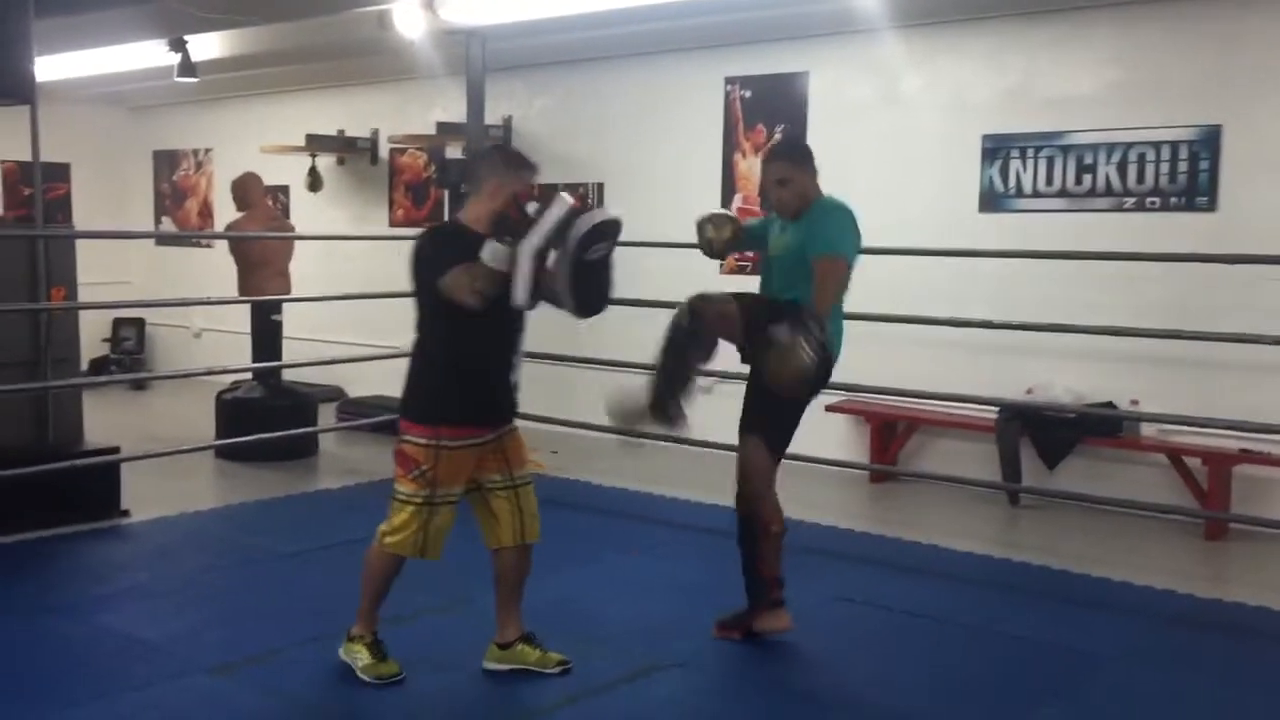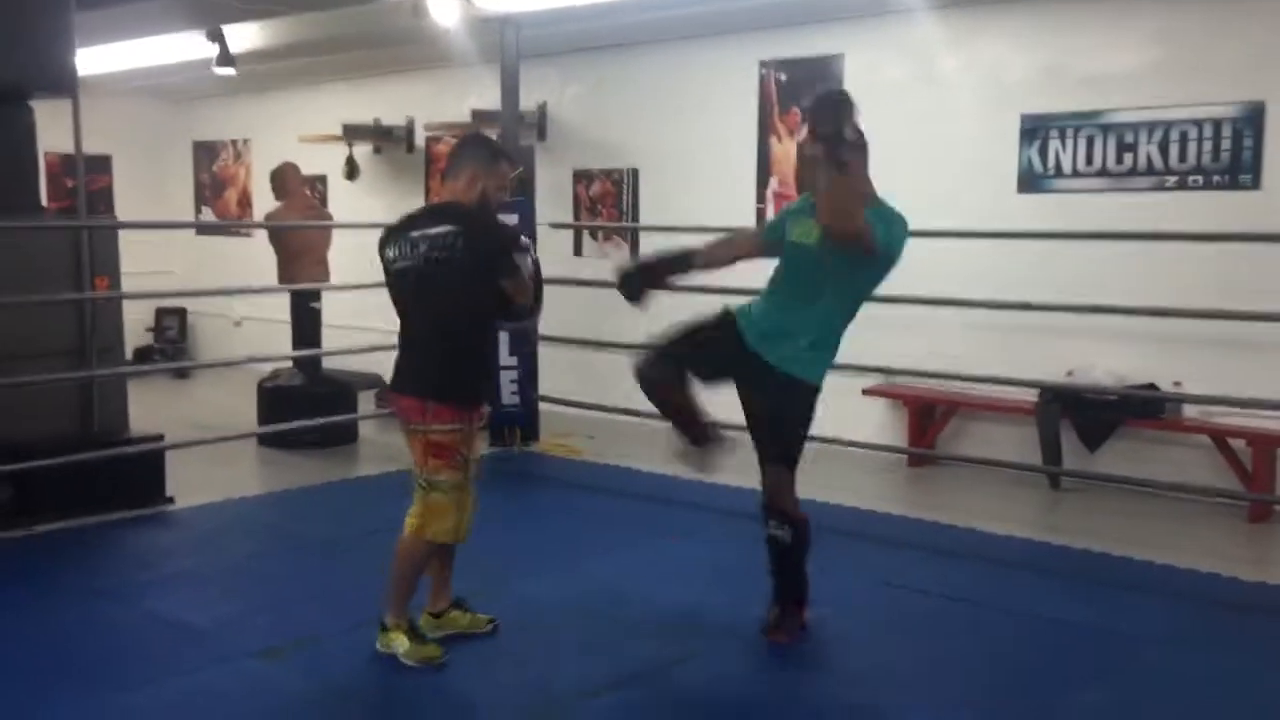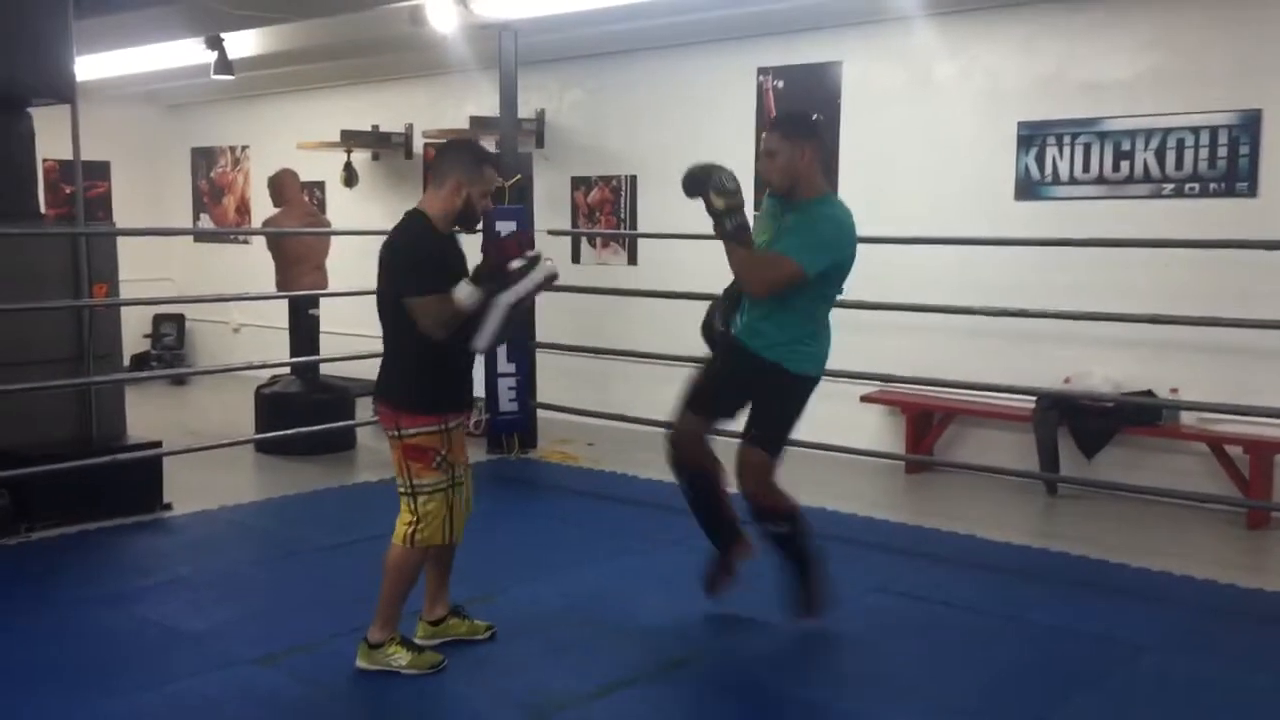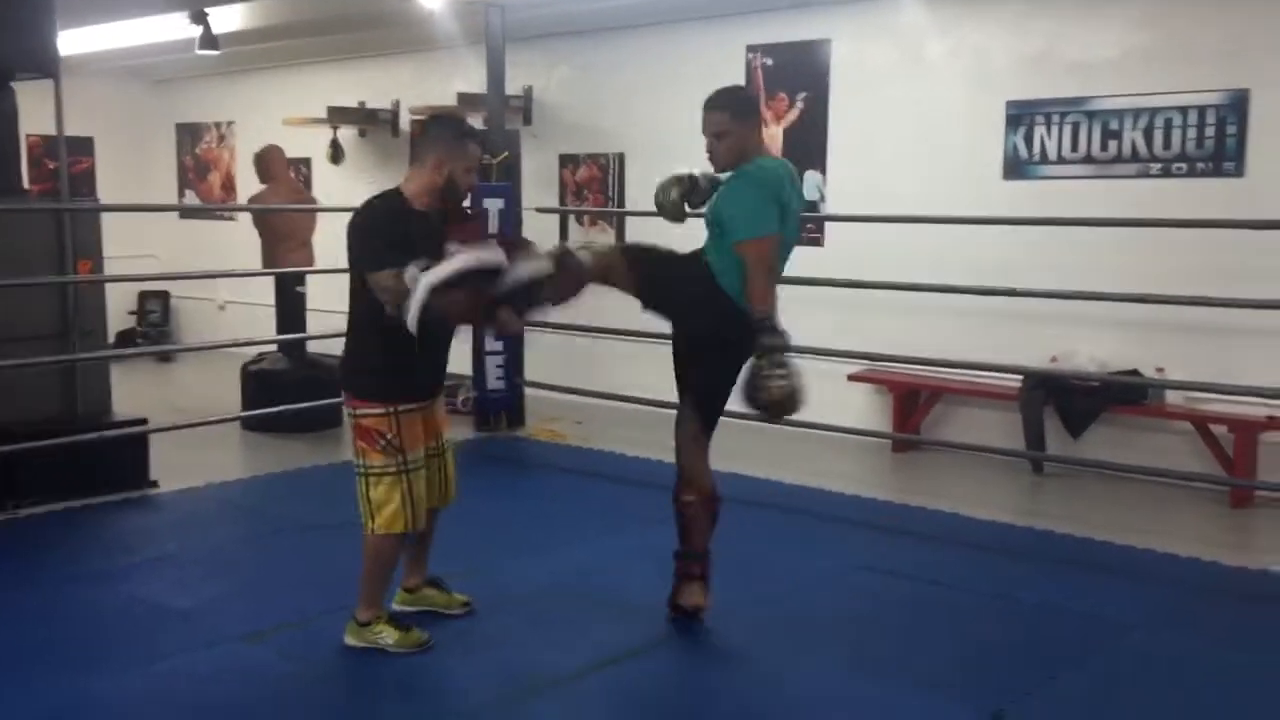
dt=0.5s
person 1, frame 1
left shoulder: (508, 243)
right shoulder: (440, 243)
right elbow: (472, 293)
right wrist: (505, 241)
left hip: (494, 419)
right hip: (437, 421)
left knee: (515, 528)
right knee: (402, 534)
left ankle: (508, 641)
right ankle: (360, 636)
person 1, frame 2
left shoulder: (399, 235)
right shoulder: (478, 230)
right elbow: (521, 300)
right wrist: (519, 253)
left hip: (424, 384)
right hip: (442, 395)
left knee: (449, 504)
right knee: (434, 513)
left ankle: (440, 608)
right ankle: (395, 624)
person 1, frame 3
left shoulder: (435, 236)
right shoulder: (415, 242)
left elbow: (465, 311)
right elbow: (435, 324)
left wrist: (508, 275)
right wrist: (485, 282)
left hip: (444, 401)
right hip: (416, 405)
left knee: (450, 512)
right knee: (422, 521)
left ankle: (438, 616)
right ankle: (379, 641)
person 1, frame 4
left shoulder: (445, 219)
right shoulder: (377, 219)
left elbow: (460, 302)
right elbow: (399, 302)
right wrist: (449, 256)
left hip: (424, 385)
right hip: (380, 390)
left knee: (430, 492)
right knee: (393, 506)
left ankle: (415, 584)
right ankle: (366, 619)
person 2, frame 1
left shoulder: (833, 218)
right shoulder: (780, 220)
left elbow: (828, 287)
right elbow: (736, 241)
left wrist: (811, 338)
right hip: (774, 345)
left knee: (703, 309)
right knee: (755, 471)
left ankle: (662, 404)
right ankle: (766, 604)
person 2, frame 2
left shoulder: (887, 226)
right shoulder: (803, 210)
left elbow: (841, 225)
right elbow: (742, 245)
left wrist: (839, 147)
right wrist: (670, 263)
left hip: (794, 365)
right hip: (748, 329)
left knee: (776, 484)
right knee: (654, 371)
left ankle: (791, 604)
right ankle: (700, 437)
person 2, frame 3
left shoulder: (829, 225)
right shoulder: (780, 203)
left elbow: (760, 282)
left wrist: (728, 216)
right wrist: (730, 305)
left hip: (788, 362)
right hip: (745, 342)
left knee: (753, 476)
right knee: (684, 437)
left ankle: (805, 571)
right ankle: (729, 542)
person 2, frame 4
left shoulder: (752, 183)
right shoulder: (777, 176)
left elbow: (758, 267)
left wrist: (770, 346)
right wrist: (698, 186)
left hip: (713, 299)
right hip: (728, 322)
left knee: (596, 259)
right knee: (690, 442)
right ankle: (692, 578)
person 3, frame 1
left shoulder: (238, 228)
right shoulder: (284, 225)
left elbow: (244, 262)
right elbow: (283, 261)
left hip: (260, 297)
right hip: (280, 293)
left knee: (264, 358)
person 3, frame 2
left shoulder: (277, 218)
right shoulder: (322, 213)
left elbow: (286, 252)
left hip: (299, 283)
right hip: (318, 279)
left knee: (304, 344)
left ankle: (307, 380)
right ankle: (311, 379)
person 3, frame 3
left shoulder: (276, 224)
right shoulder: (320, 219)
left elbow: (283, 257)
right elbow: (320, 255)
left hip: (297, 291)
right hip: (316, 286)
left knee: (302, 351)
person 3, frame 4
left shoulder: (262, 201)
right shoulder: (306, 197)
left elbow: (268, 234)
right elbow: (304, 234)
left hip: (283, 267)
right hip: (303, 264)
left knee: (289, 328)
